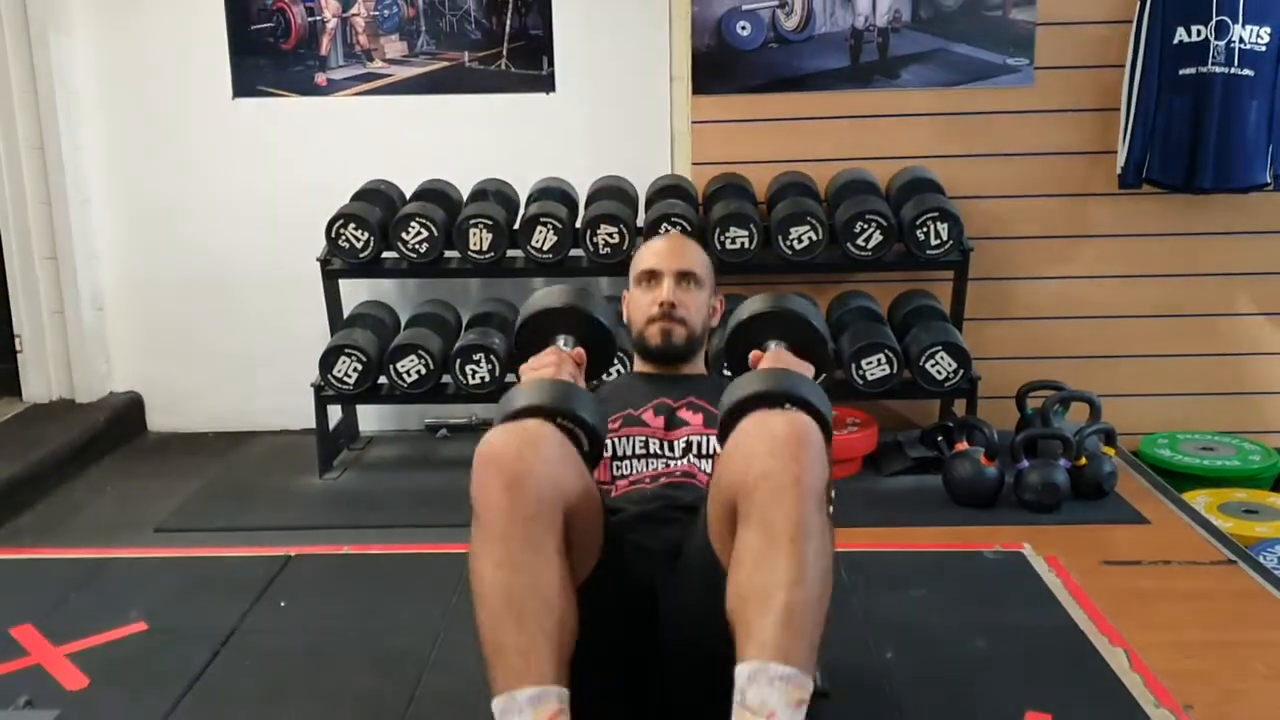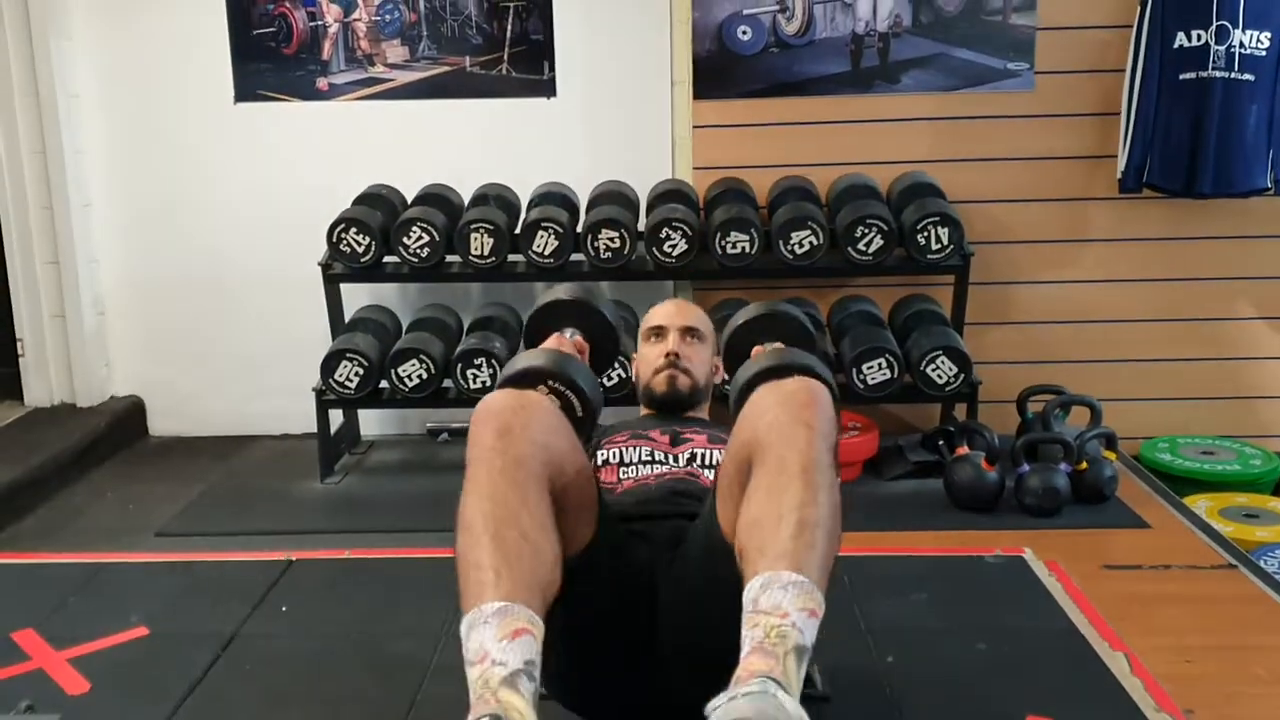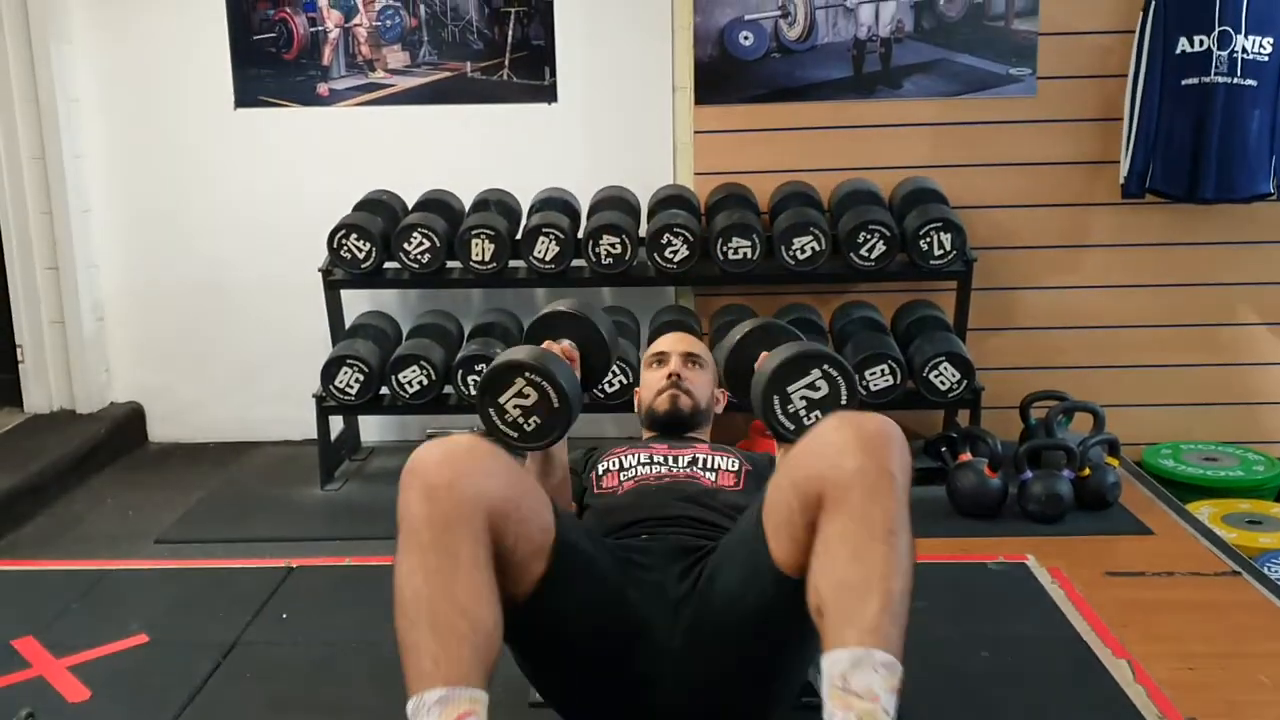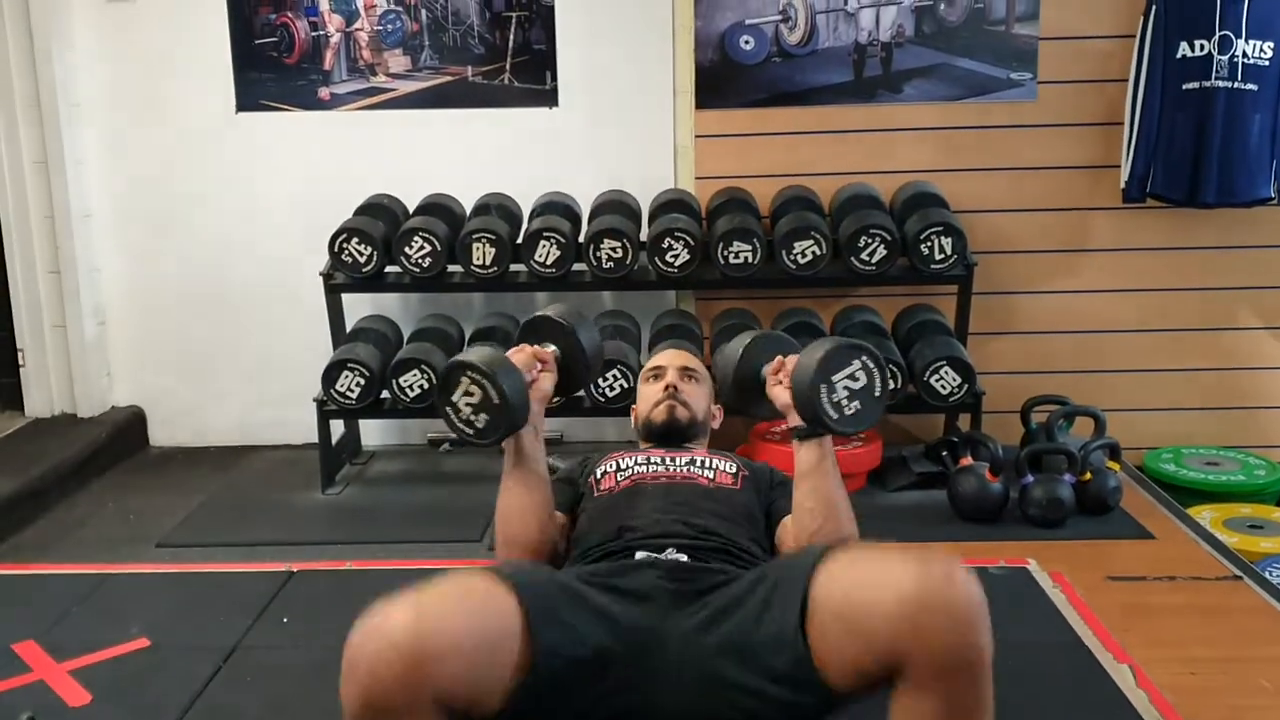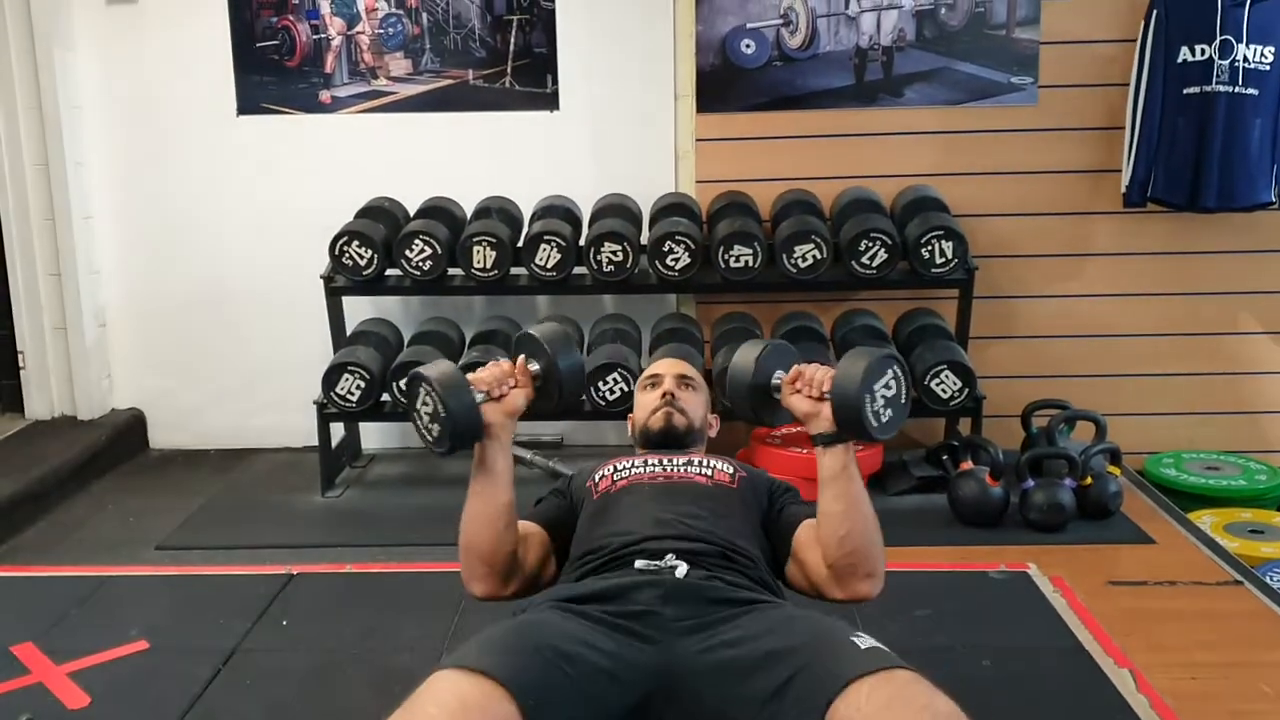
dt=0.2s
person 1, frame 1
left shoulder: (750, 409)
left elbow: (803, 538)
right elbow: (513, 525)
left wrist: (788, 437)
left hip: (717, 630)
right hip: (600, 632)
left knee: (777, 439)
right knee: (509, 450)
person 1, frame 2
left shoulder: (748, 446)
right shoulder: (592, 444)
right elbow: (533, 521)
left wrist: (778, 410)
right wrist: (546, 412)
left hip: (717, 626)
right hip: (600, 623)
left knee: (798, 402)
right knee: (509, 414)
person 1, frame 3
left shoulder: (758, 468)
right shoulder: (591, 464)
left elbow: (805, 546)
right elbow: (527, 540)
left hip: (728, 615)
right hip: (599, 602)
left knee: (862, 441)
right knee: (444, 468)
person 1, frame 4
left shoulder: (758, 482)
right shoulder: (586, 476)
left elbow: (826, 568)
right elbow: (521, 560)
left wrist: (809, 427)
right wrist: (529, 419)
left hip: (734, 619)
left knee: (938, 600)
right knee: (395, 647)
person 1, frame 5
left shoulder: (758, 488)
right shoulder: (583, 489)
left elbow: (852, 577)
right elbow: (492, 575)
left wrist: (829, 434)
right wrist: (496, 432)
